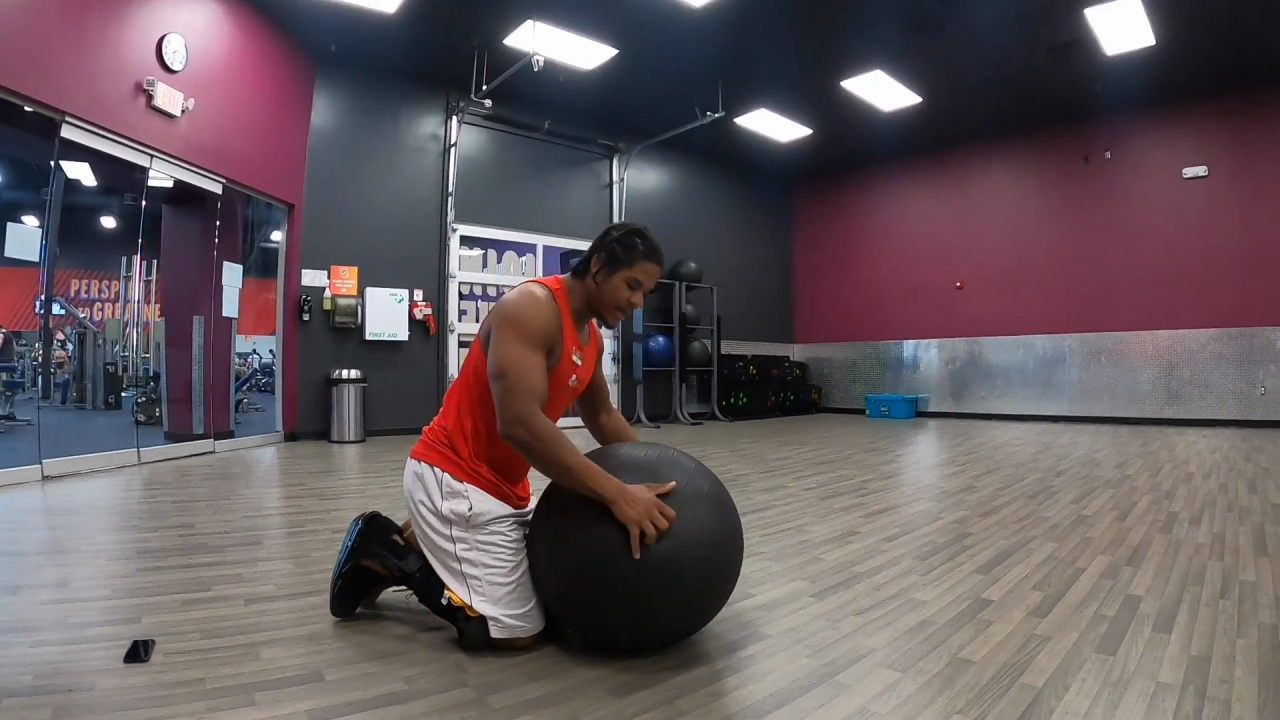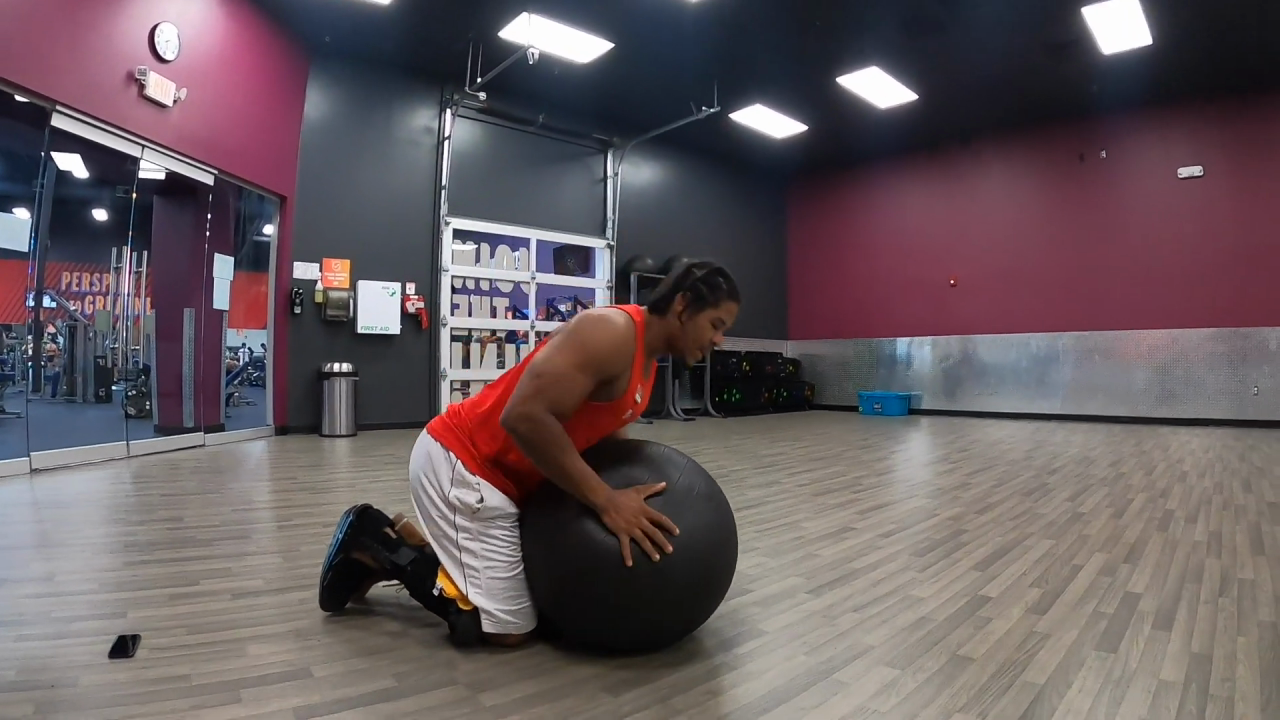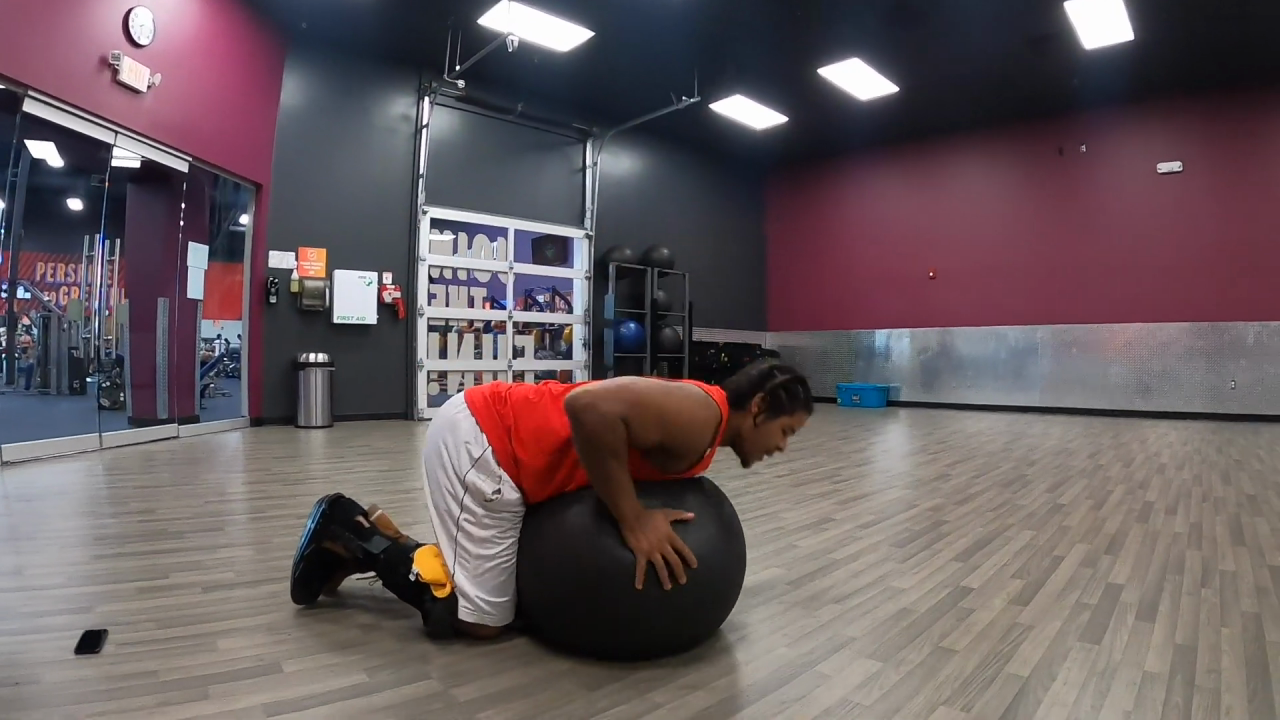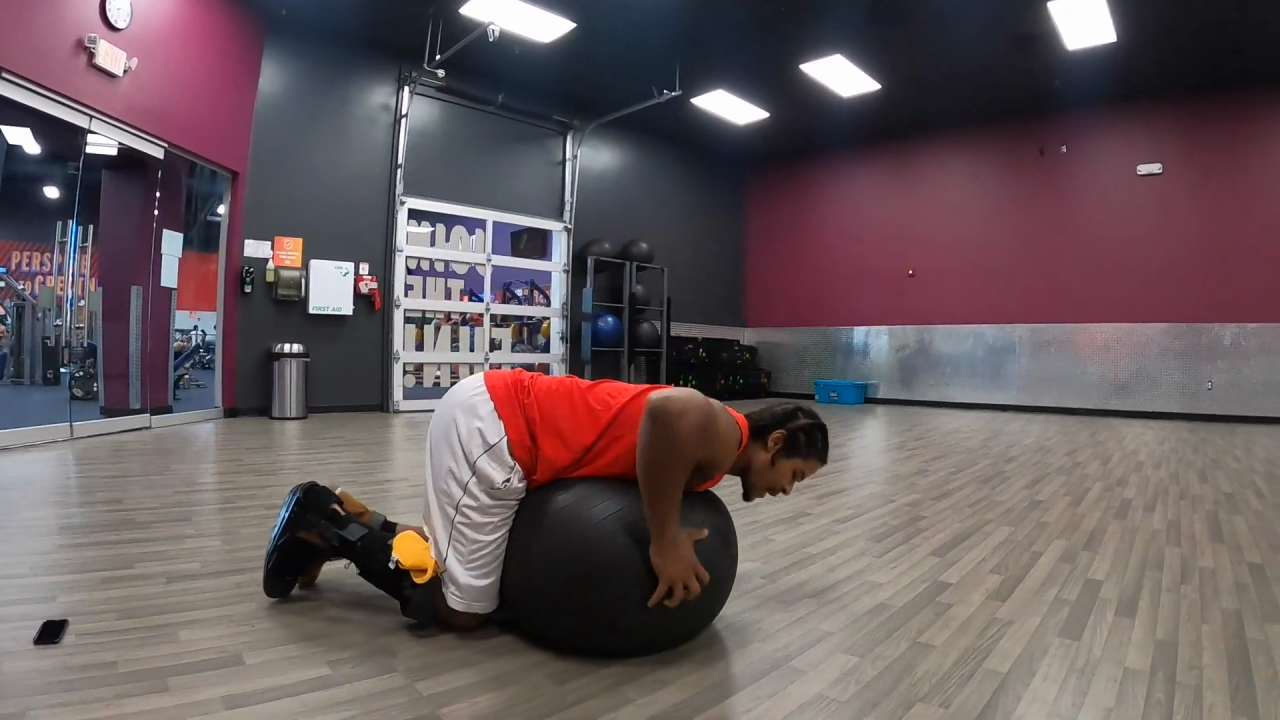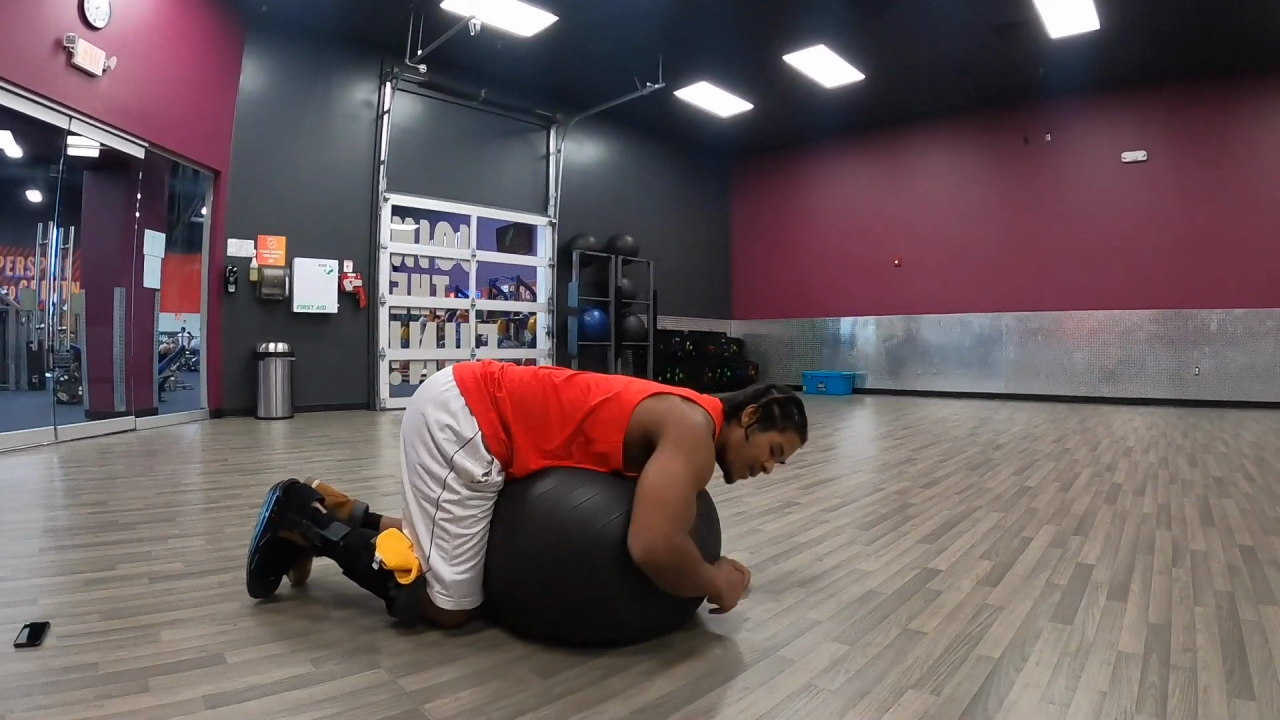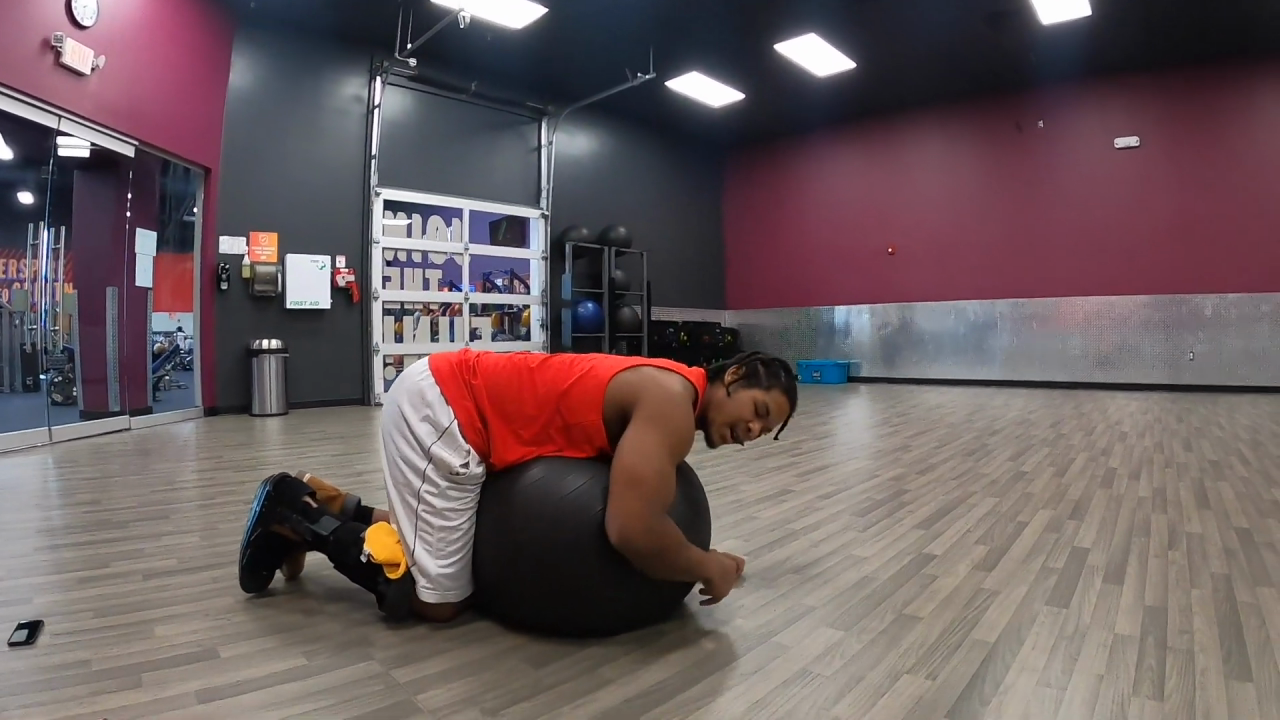
dt=0.3s
person 1, frame 1
left shoulder: (592, 335)
right shoulder: (533, 307)
left elbow: (602, 416)
right elbow: (519, 423)
right wrist: (616, 493)
left hip: (501, 484)
right hip: (455, 478)
right knee: (516, 630)
left ankle: (420, 546)
right ankle: (389, 554)
person 1, frame 2
left shoulder: (644, 354)
right shoulder: (616, 332)
left elbow: (591, 427)
right elbow: (524, 415)
left wrist: (649, 486)
right wrist: (607, 502)
left hip: (494, 473)
right hip: (459, 464)
right knee: (510, 627)
left ankle: (400, 540)
right ankle: (378, 547)
person 1, frame 3
left shoulder: (698, 416)
right shoulder: (699, 414)
right elbow: (590, 406)
right wrist: (634, 521)
left hip: (485, 432)
right hip: (480, 441)
right knee: (481, 618)
left ankle: (381, 535)
right ankle: (354, 538)
person 1, frame 4
left shoulder: (706, 444)
right shoulder: (721, 432)
right elbow: (672, 414)
right wrist: (667, 540)
left hip: (490, 411)
right hip: (487, 422)
left knee: (466, 559)
right knee: (460, 607)
left ankle: (349, 518)
right ankle: (324, 523)
person 1, frame 5
left shoulder: (676, 421)
right shoulder: (693, 430)
right elbow: (652, 548)
left wrist: (709, 567)
right wrist: (717, 582)
left hip: (464, 405)
right hip: (461, 416)
left knee: (454, 556)
right knee: (446, 604)
left ankle: (337, 510)
right ankle: (307, 520)
person 1, frame 6
left shoulder: (663, 396)
right shoulder: (673, 401)
left elbow: (632, 508)
right elbow: (631, 530)
left wrist: (698, 554)
right wrist: (707, 570)
left hip: (446, 396)
right hip: (439, 407)
right knee: (437, 599)
left ankle: (330, 505)
right ankle: (295, 514)
